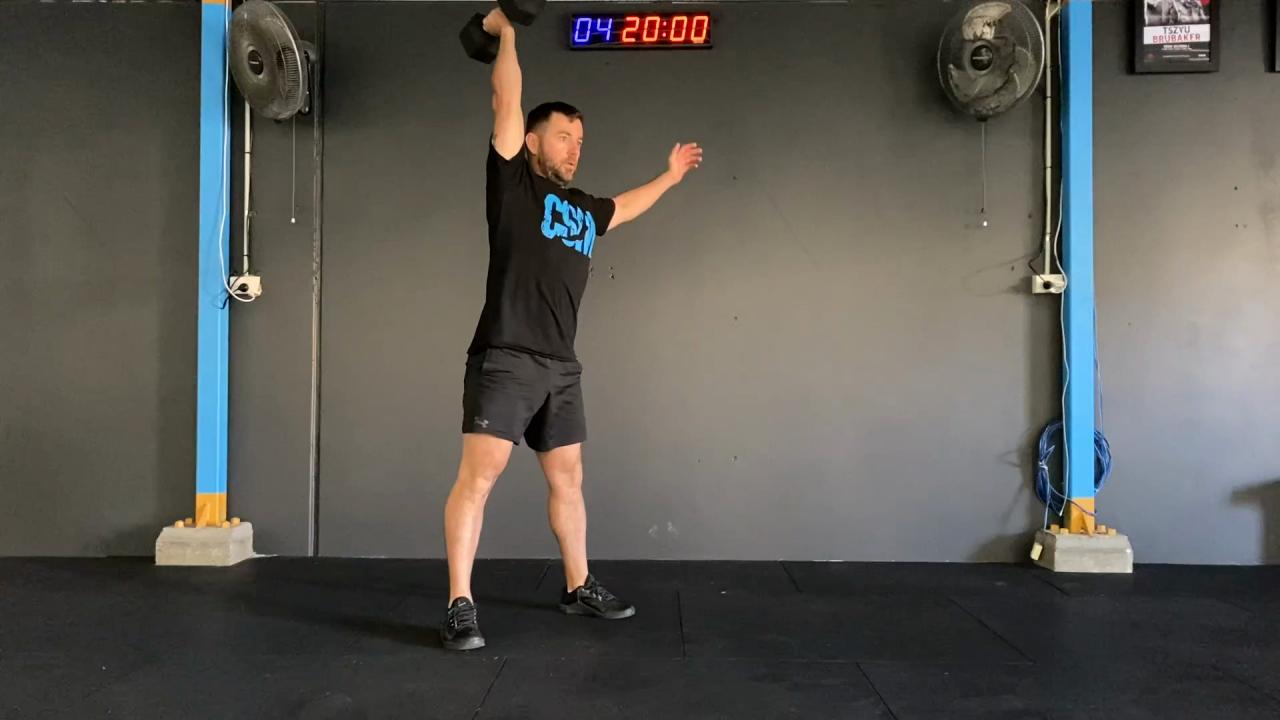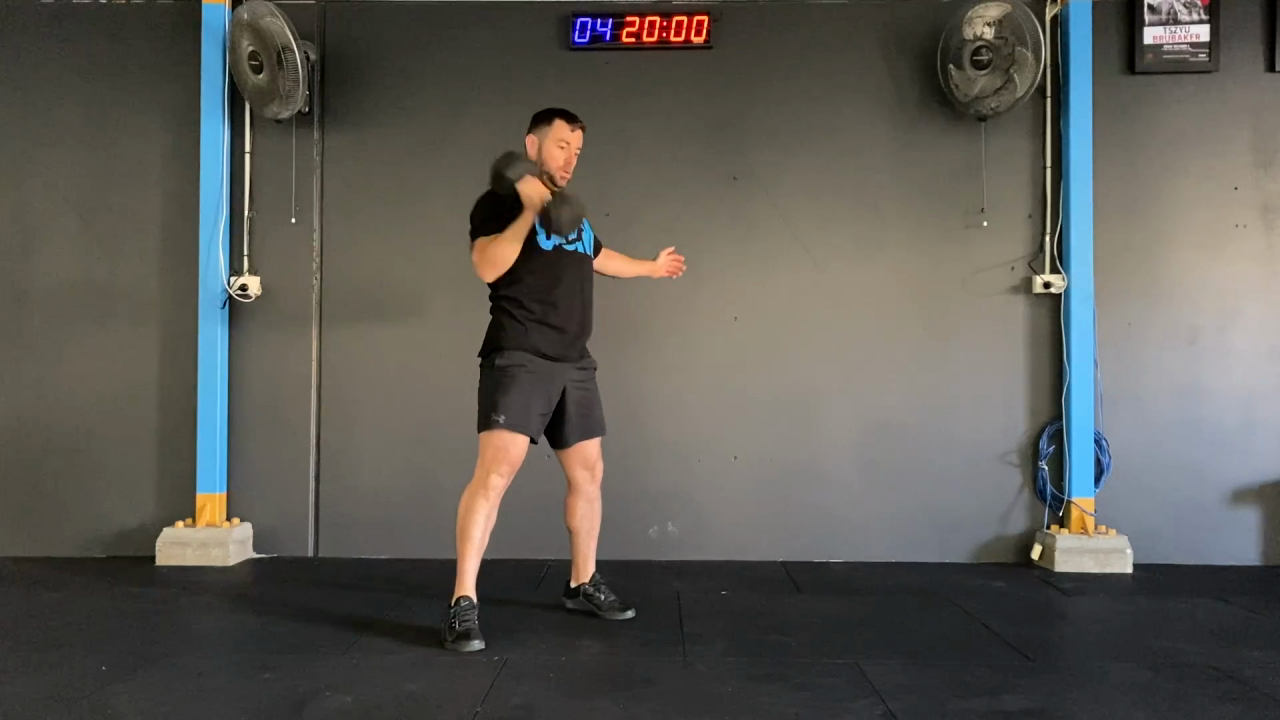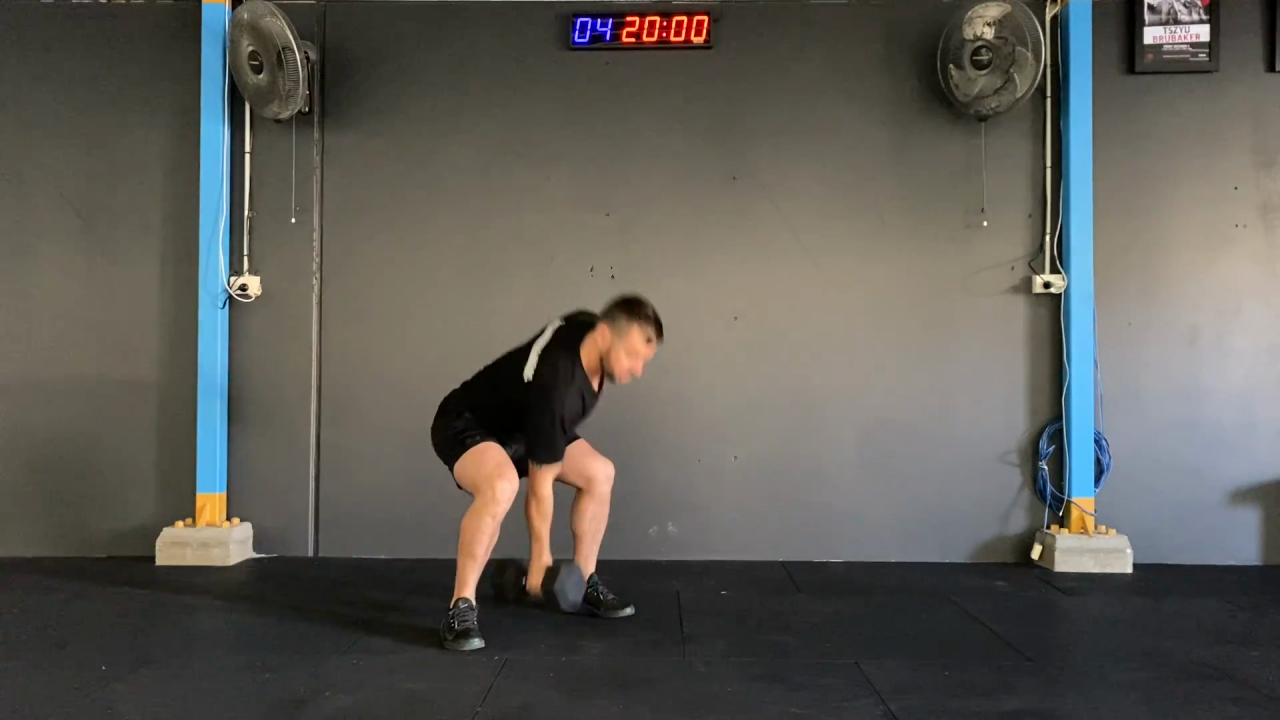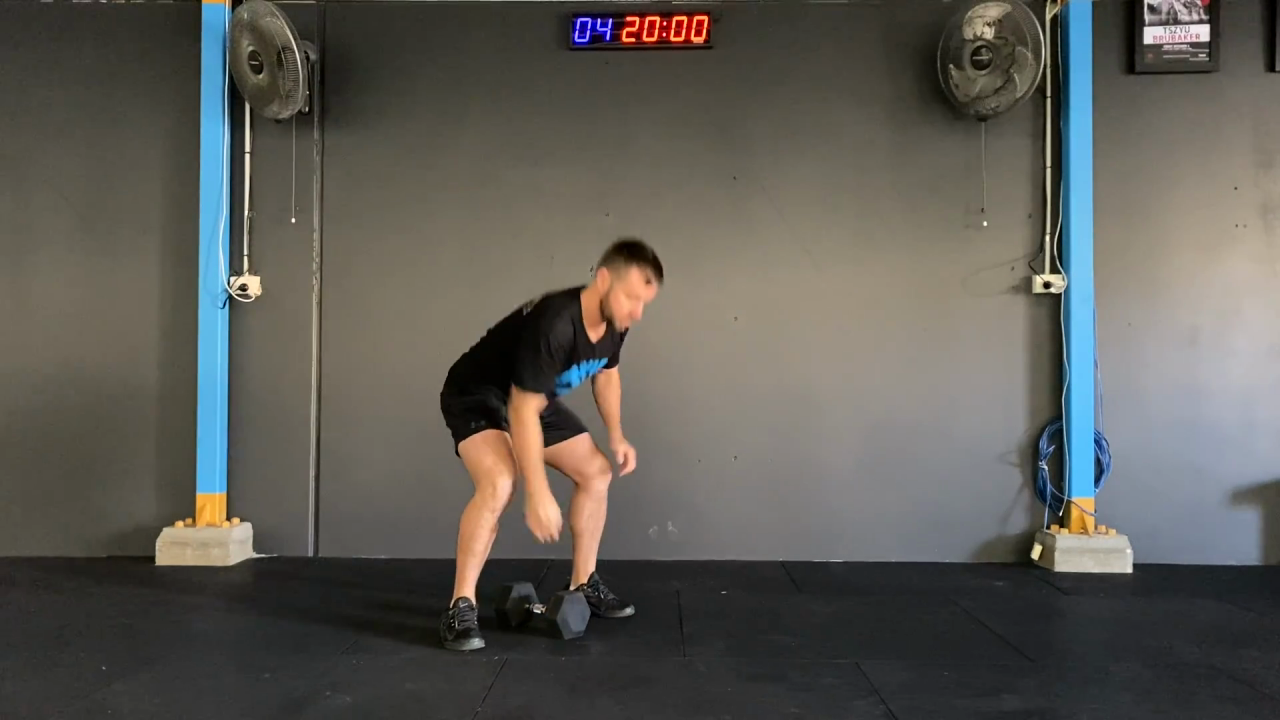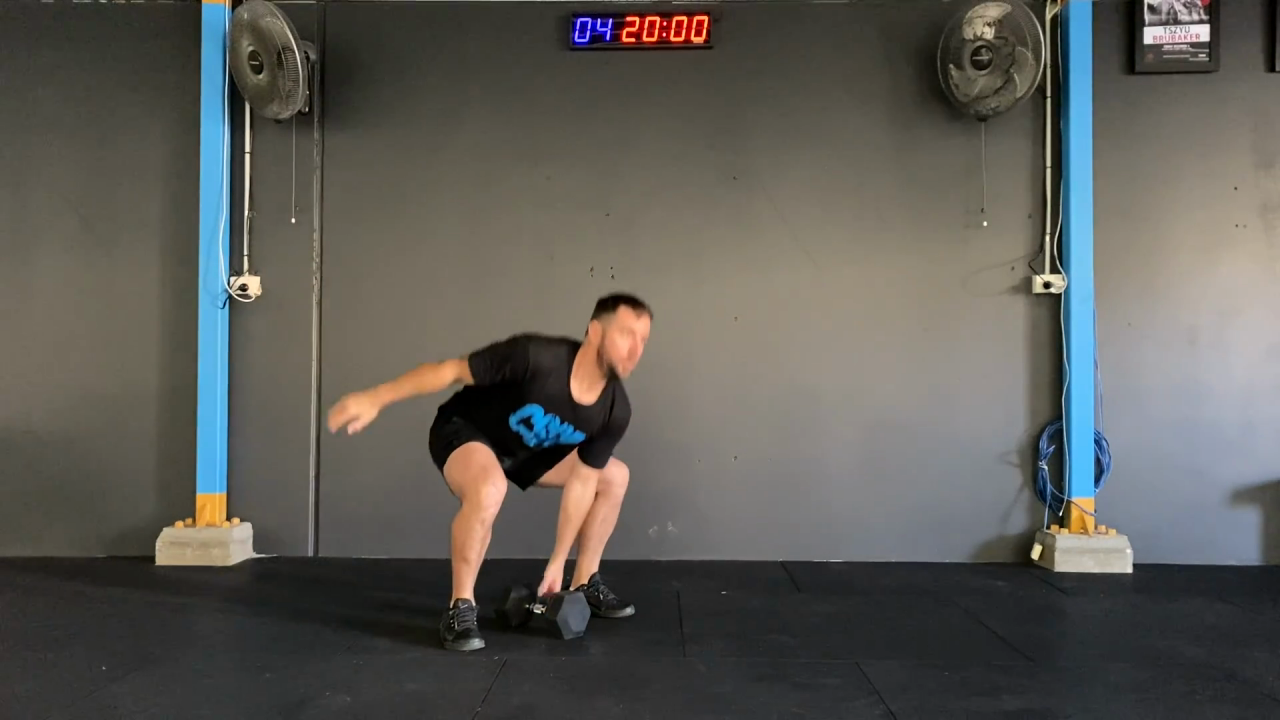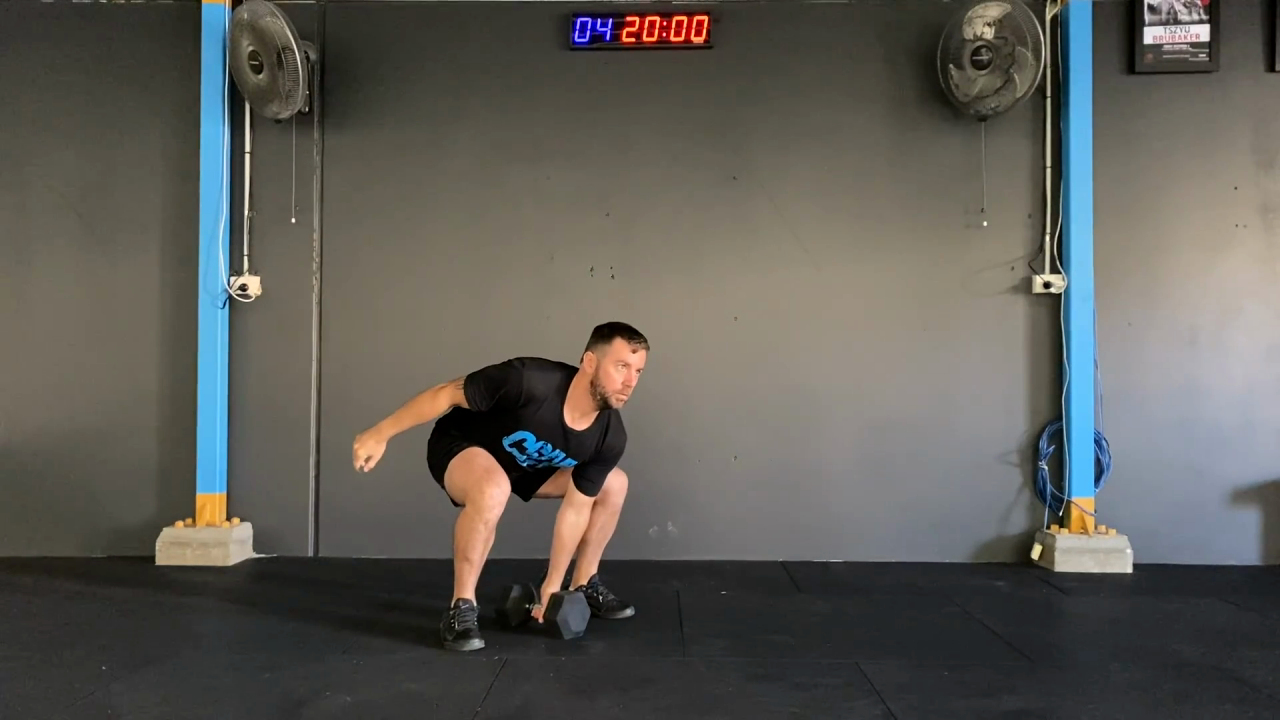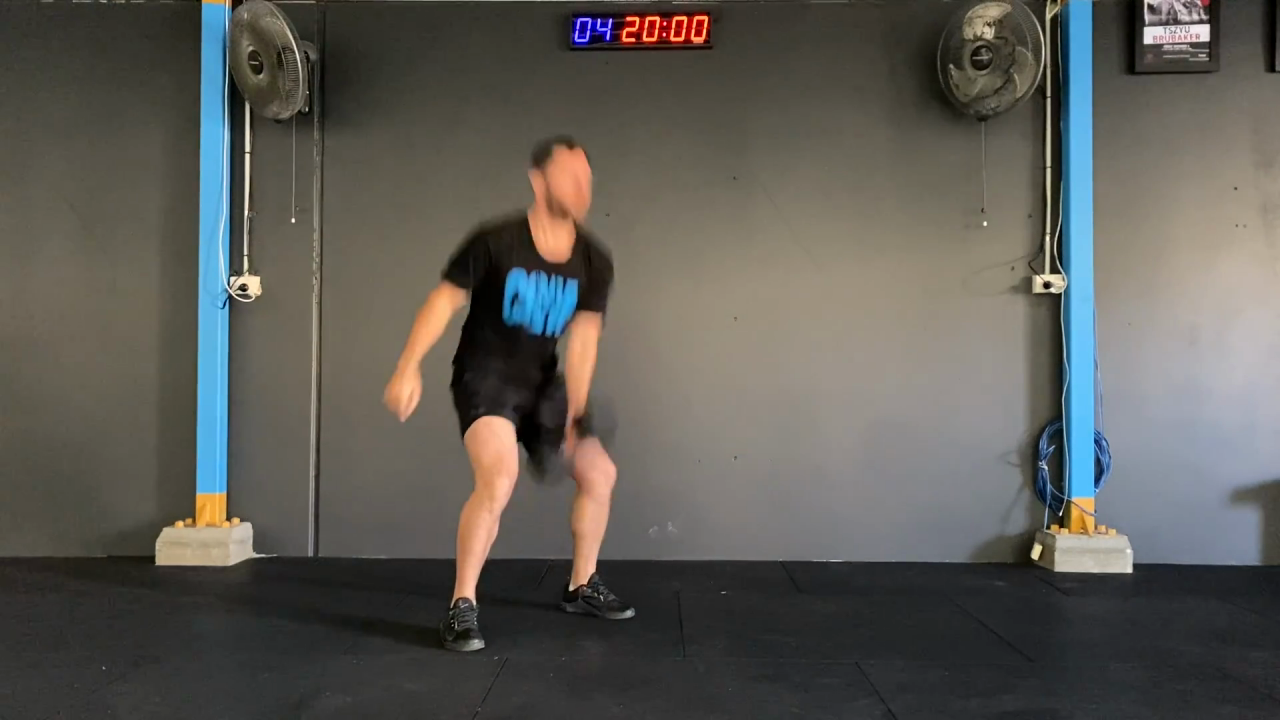
dt=0.7s
person 1, frame 1
left shoulder: (582, 207)
right shoulder: (513, 183)
left elbow: (625, 207)
right elbow: (505, 107)
left wrist: (670, 175)
right wrist: (505, 36)
left hip: (559, 366)
right hip: (505, 360)
left knee: (568, 478)
right knee: (479, 477)
left ankle: (579, 587)
right ankle: (459, 604)
person 1, frame 2
right shoulder: (499, 203)
left elbow: (595, 256)
right elbow: (488, 266)
left wrist: (651, 267)
right wrist: (528, 210)
left hip: (574, 363)
right hip: (518, 359)
left knee: (587, 475)
right knee: (495, 473)
left ankle: (583, 583)
right ankle: (462, 603)
person 1, frame 3
left shoulder: (589, 326)
right shoulder: (558, 390)
right elbow: (541, 486)
right wrist: (541, 559)
left hip: (516, 423)
right hip: (464, 425)
left knee: (599, 475)
right knee: (501, 486)
left ankle: (584, 582)
right ankle: (461, 608)
person 1, frame 4
left shoulder: (613, 320)
right shoulder: (553, 325)
left elbow: (605, 370)
right elbow: (522, 414)
left wrist: (616, 437)
right wrist: (538, 494)
left hip: (536, 396)
right hip: (476, 395)
left knee: (596, 473)
right knee: (500, 482)
left ankle: (583, 585)
right ankle: (461, 606)
person 1, frame 5
left shoulder: (614, 413)
right shoulder: (535, 358)
left elbow: (582, 483)
right elbow: (451, 370)
left wrist: (558, 561)
right wrist: (376, 398)
left hip: (527, 448)
right hip: (464, 431)
left knee: (614, 478)
right knee: (488, 489)
left ankle: (584, 584)
right ankle: (460, 608)
person 1, frame 6
left shoulder: (609, 437)
right shoulder: (529, 381)
left elbow: (577, 506)
right elbow: (446, 394)
left wrist: (552, 586)
right wrist: (381, 433)
left hip: (524, 463)
right hip: (460, 446)
left knee: (614, 485)
right knee: (492, 490)
left ankle: (583, 585)
right ankle: (462, 608)
person 1, frame 7
left shoulder: (595, 264)
right shoulder: (496, 244)
left elbow: (583, 339)
right elbow: (444, 301)
left wrist: (576, 414)
right wrist: (408, 368)
left hip: (541, 384)
right hip: (484, 380)
left knee: (599, 475)
right knee: (497, 482)
left ankle: (583, 585)
right ankle: (463, 604)
